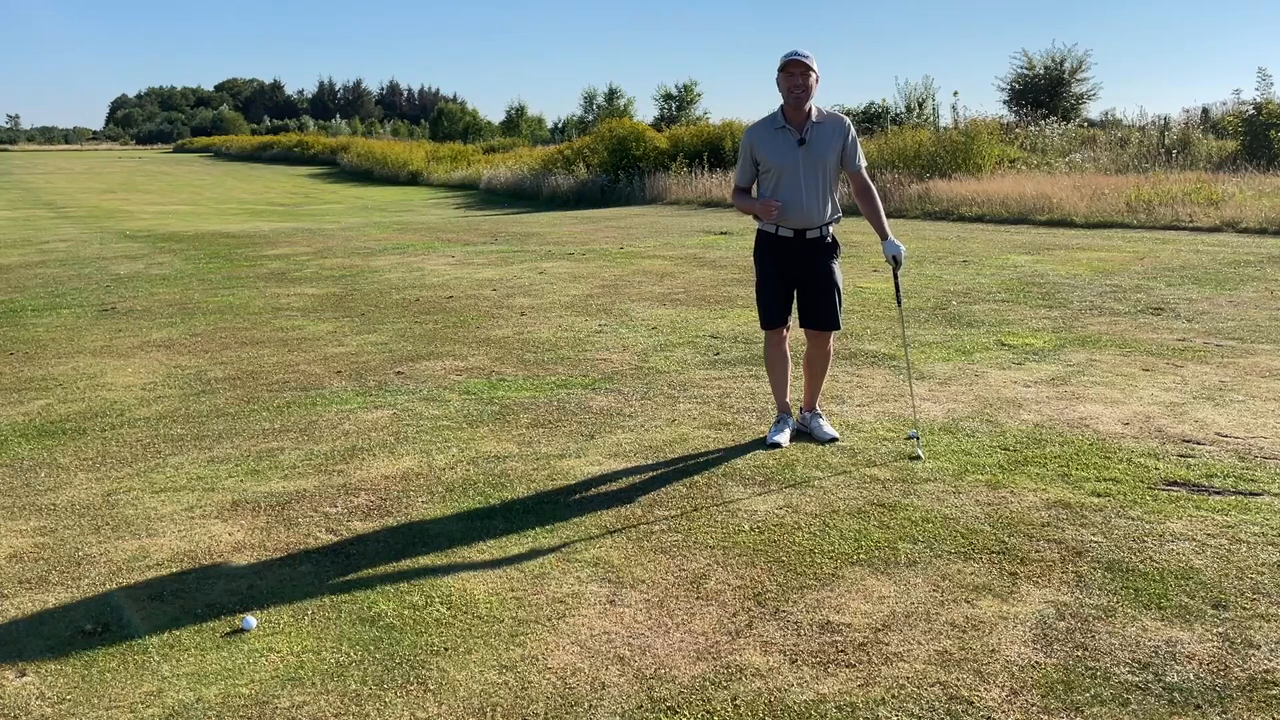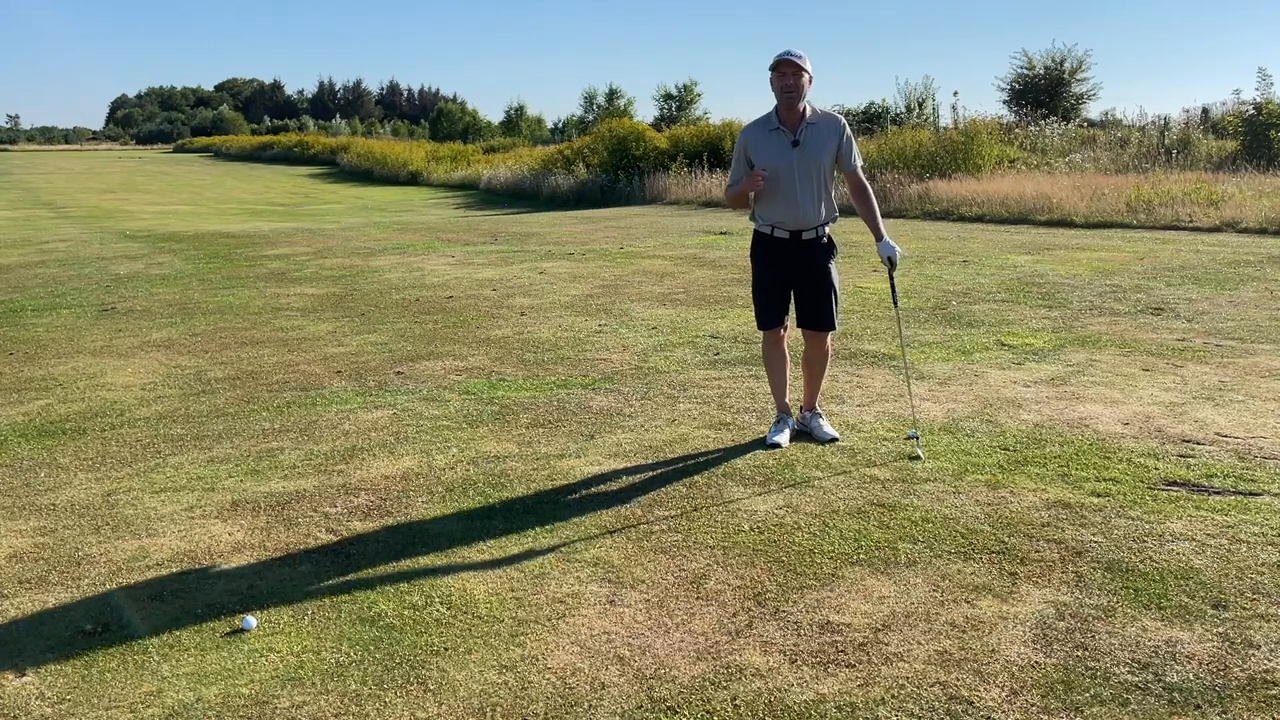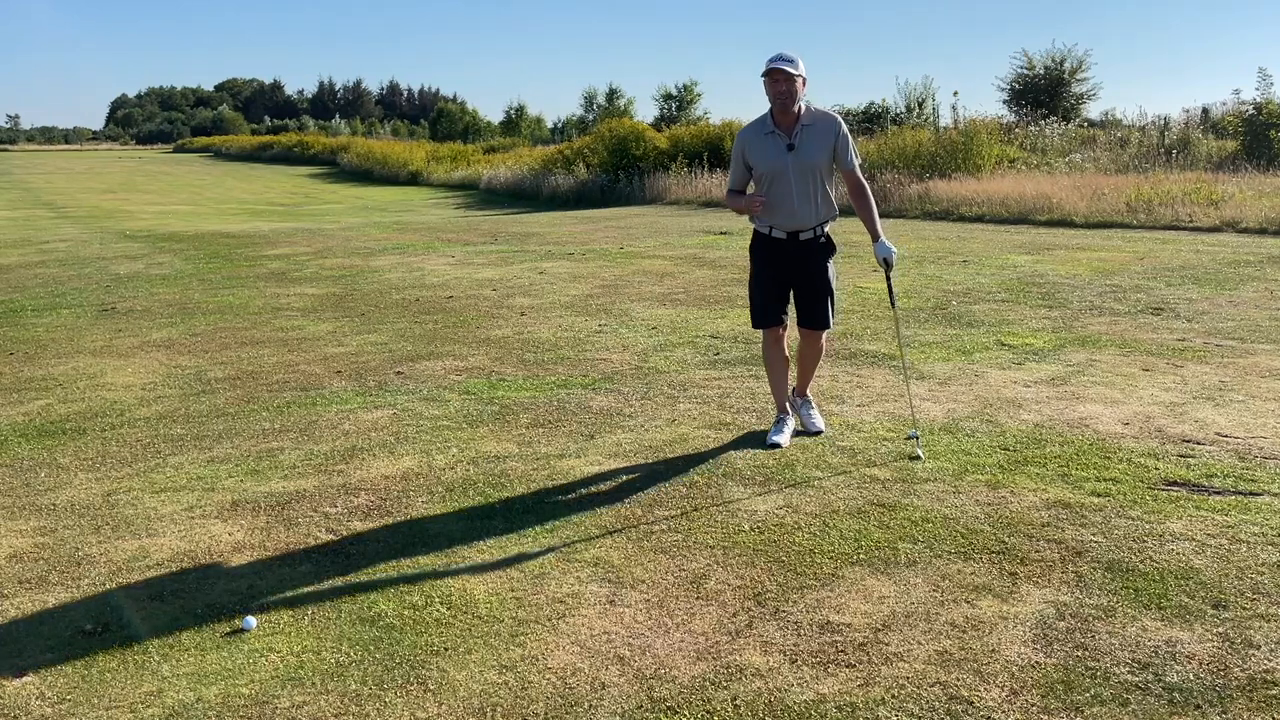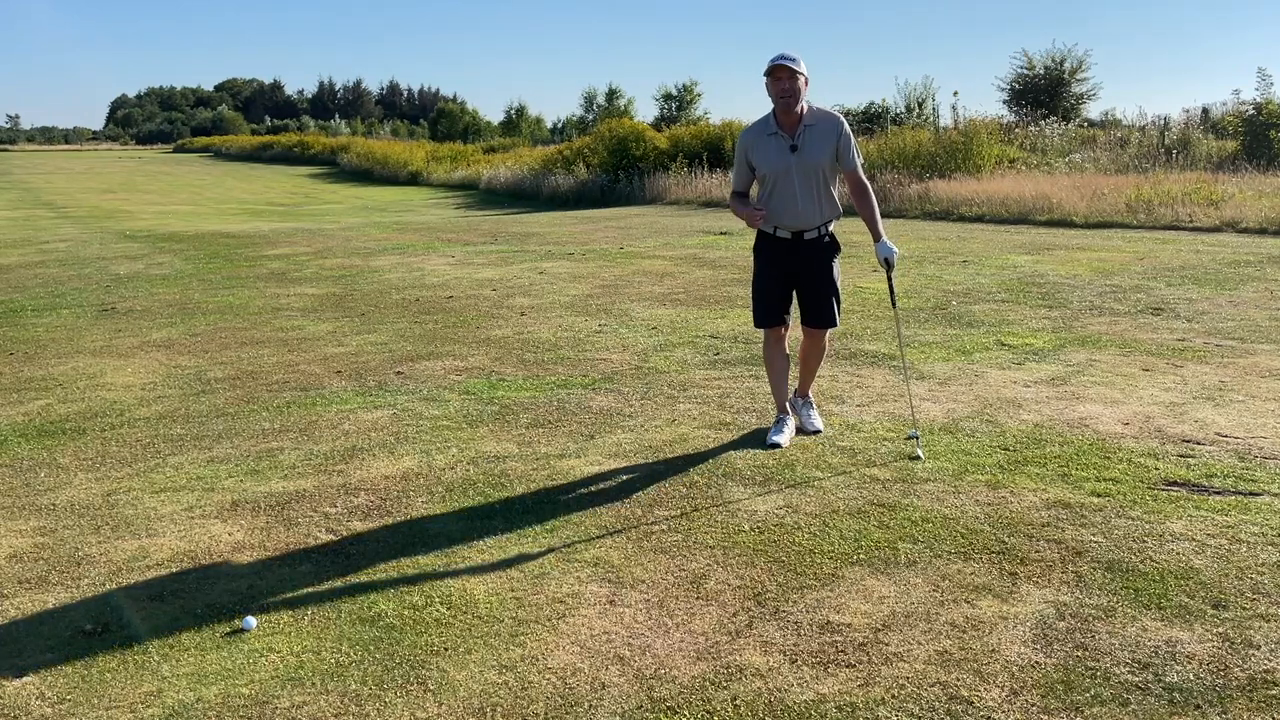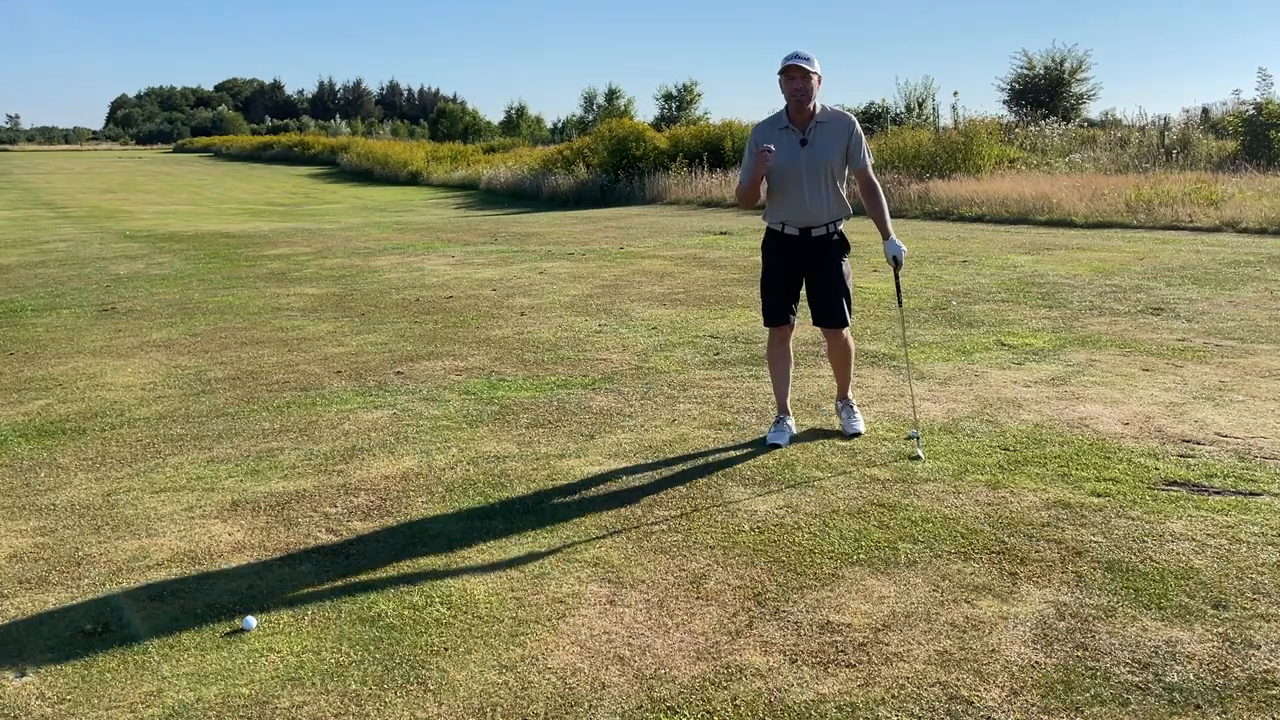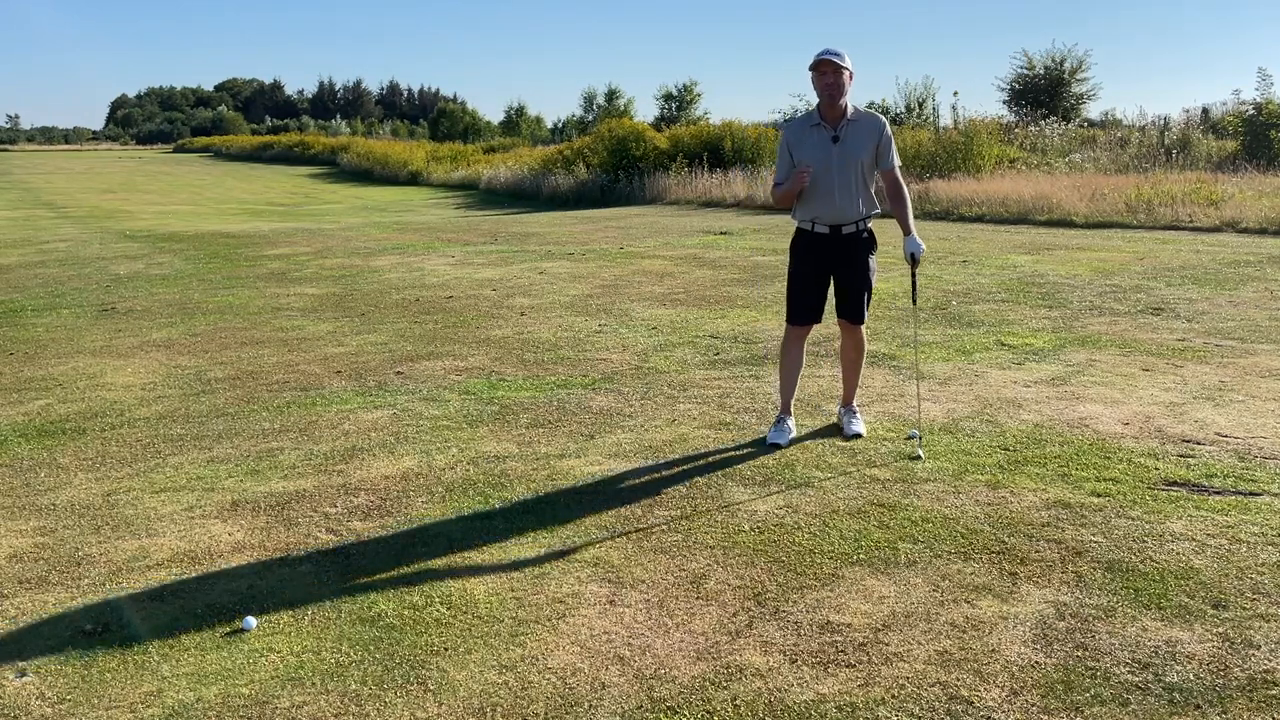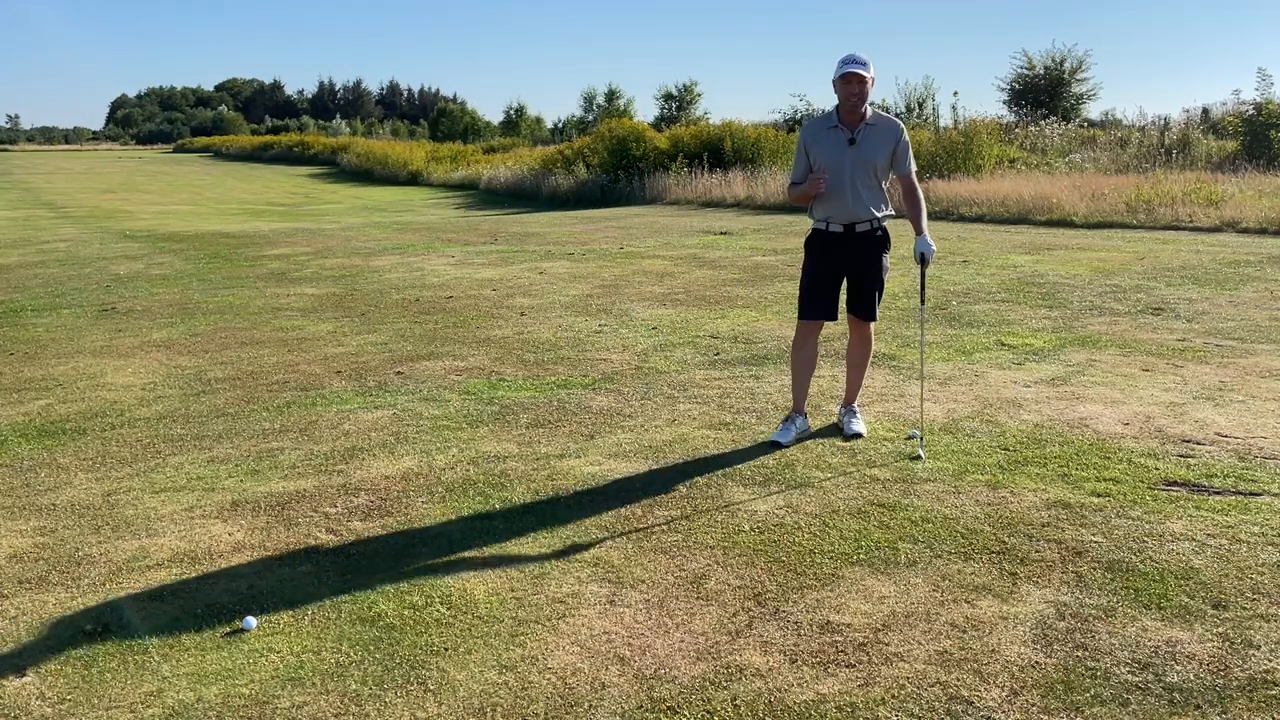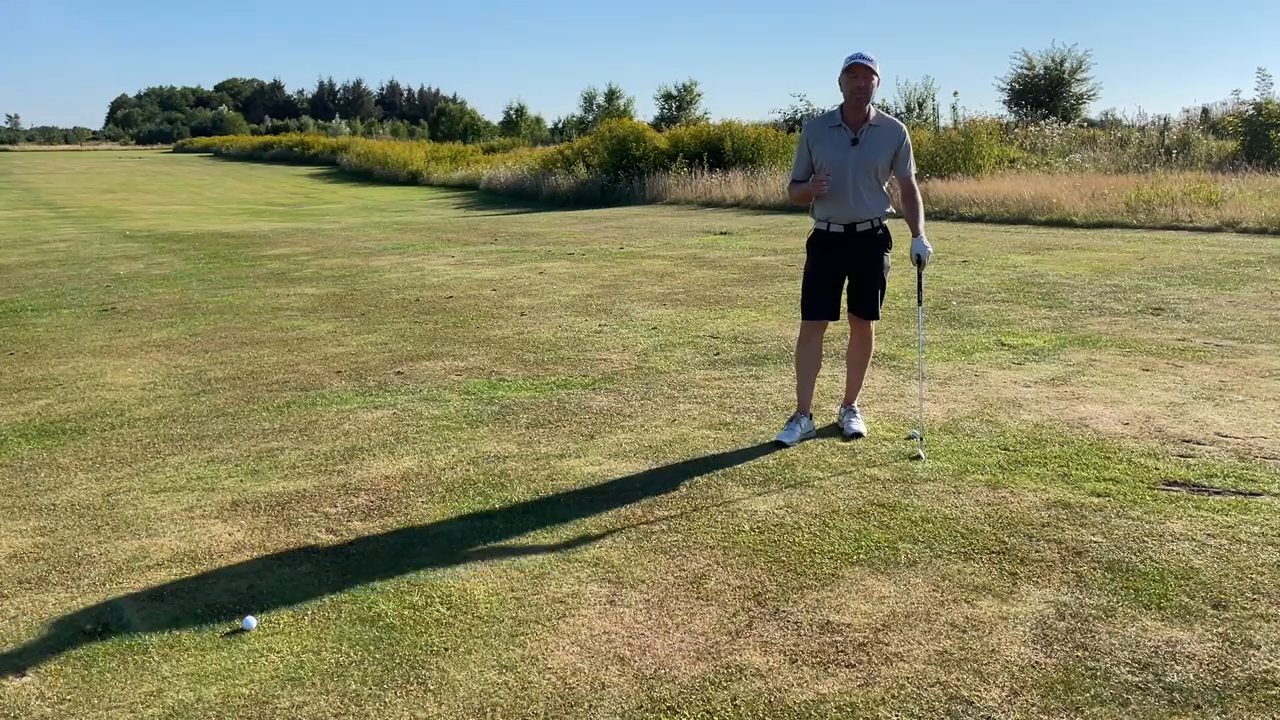
dt=0.4s
person 1, frame 1
left shoulder: (839, 128)
right shoulder: (757, 134)
left elbow: (861, 185)
right elbow: (739, 193)
left wrist: (886, 237)
right wrist: (756, 206)
left hip: (820, 244)
right hip: (774, 245)
left knee: (821, 334)
right knee: (775, 332)
left ankle: (811, 411)
right ankle: (784, 416)
person 1, frame 2
left shoulder: (834, 127)
right shoulder: (752, 134)
left elbow: (858, 185)
right elbow: (731, 198)
left wrist: (882, 239)
right wrist: (745, 188)
left hip: (816, 245)
right hip: (770, 245)
left knee: (819, 335)
right knee: (774, 332)
left ankle: (811, 411)
right ankle: (784, 416)
person 1, frame 3
left shoulder: (831, 126)
right shoulder: (748, 137)
left elbow: (856, 184)
right elbow: (733, 194)
left wrist: (878, 239)
right wrist: (746, 203)
left hip: (815, 244)
right hip: (769, 245)
left knee: (814, 331)
right knee: (773, 331)
left ankle: (802, 396)
right ankle: (784, 415)
person 1, frame 4
left shoulder: (833, 126)
right shoulder: (751, 137)
left elbow: (858, 184)
right elbow: (737, 194)
left wrist: (879, 239)
right wrist: (746, 212)
left hip: (819, 243)
right hip: (773, 245)
left knee: (817, 330)
right knee: (774, 331)
left ankle: (803, 397)
right ankle: (783, 415)
person 1, frame 5
left shoulder: (844, 126)
right shoulder: (762, 133)
left elbow: (867, 183)
right elbow: (745, 200)
left wrist: (888, 237)
right wrist: (757, 173)
left hip: (827, 241)
right hip: (781, 242)
left knee: (836, 330)
right knee: (779, 330)
left ankle: (845, 401)
right ankle: (784, 416)
person 1, frame 6
left shoulder: (875, 126)
right shoulder: (794, 131)
left elbow: (893, 183)
right elbow: (778, 199)
left wrist: (909, 234)
right wrist: (792, 186)
left hip: (856, 239)
right hip: (810, 240)
left knee: (853, 327)
right knee: (797, 329)
left ankle: (849, 407)
right ankle: (785, 415)
person 1, frame 7
left shoulder: (892, 130)
right shoulder: (811, 131)
left elbow: (909, 186)
right elbow: (793, 195)
left wrist: (922, 234)
right wrist: (808, 189)
left hip: (870, 239)
right hip: (824, 238)
left knee: (862, 325)
right knee: (808, 326)
left ankle: (850, 407)
right ankle: (797, 414)
person 1, frame 8
left shoulder: (894, 131)
right shoulder: (814, 129)
left elbow: (908, 188)
right elbow: (794, 192)
left wrist: (918, 236)
right wrist: (810, 188)
left hip: (871, 238)
right hip: (827, 238)
left knee: (863, 325)
right knee: (812, 326)
left ankle: (850, 407)
right ankle: (803, 416)
